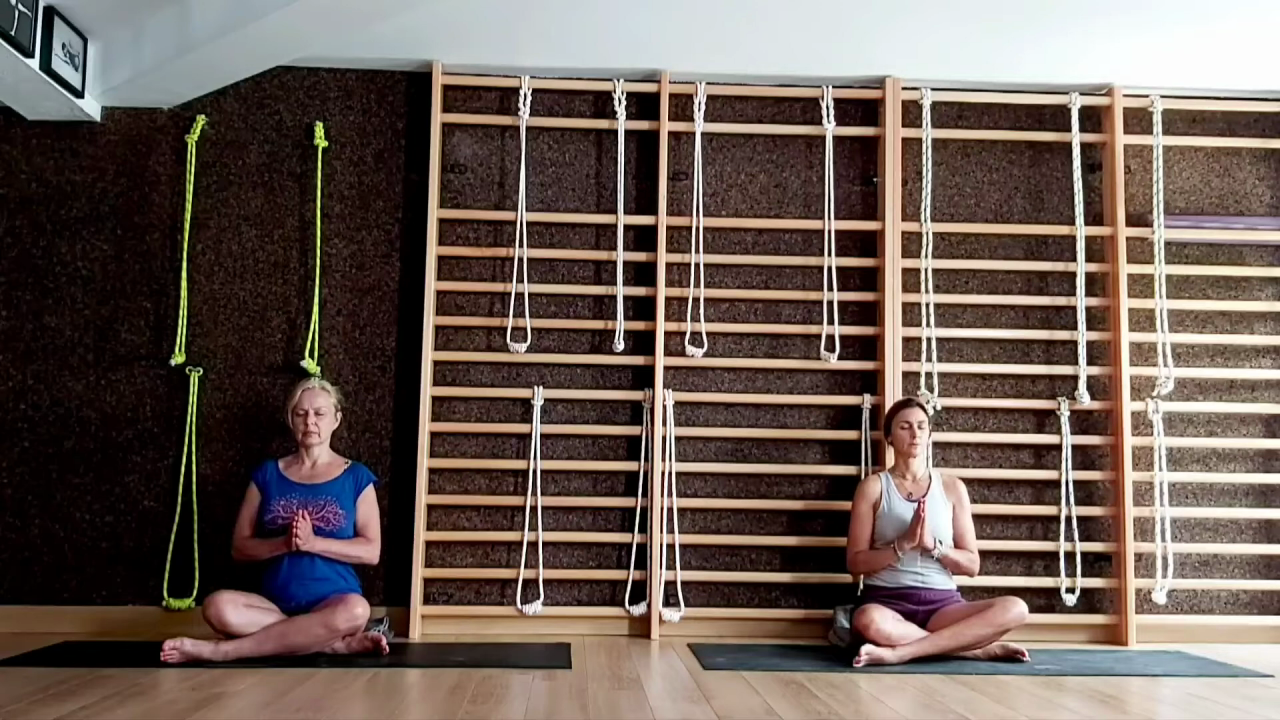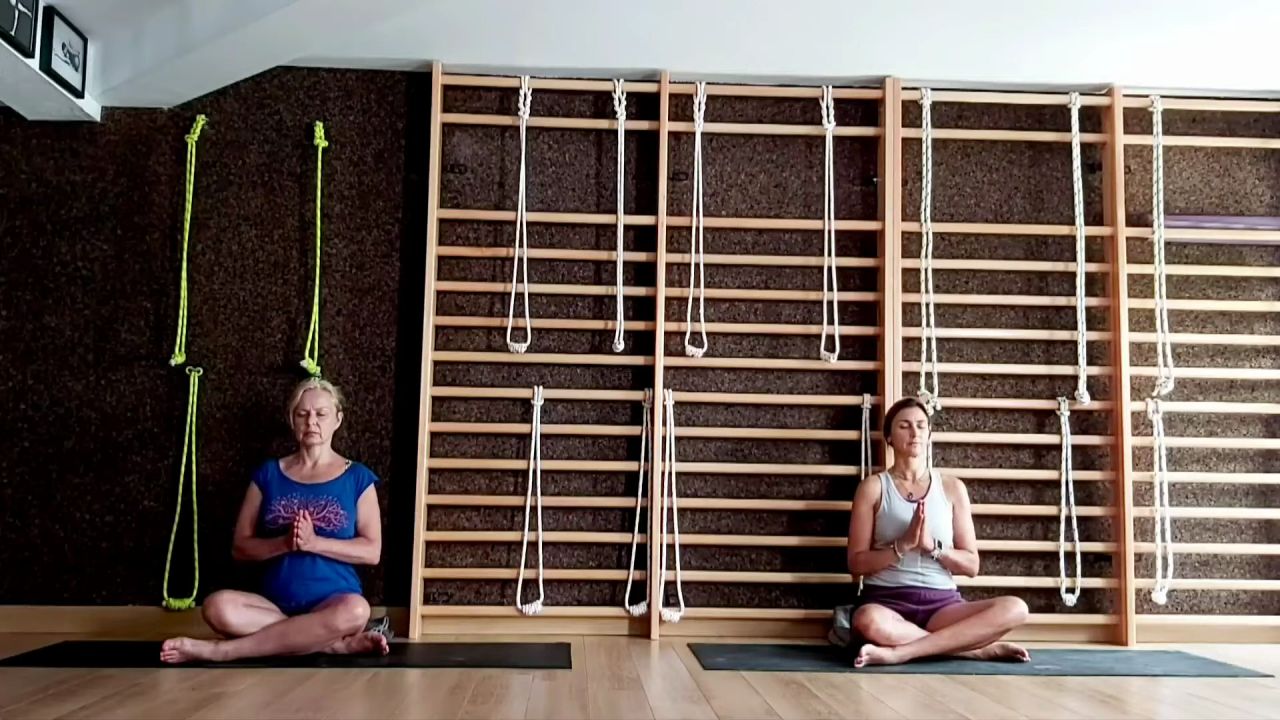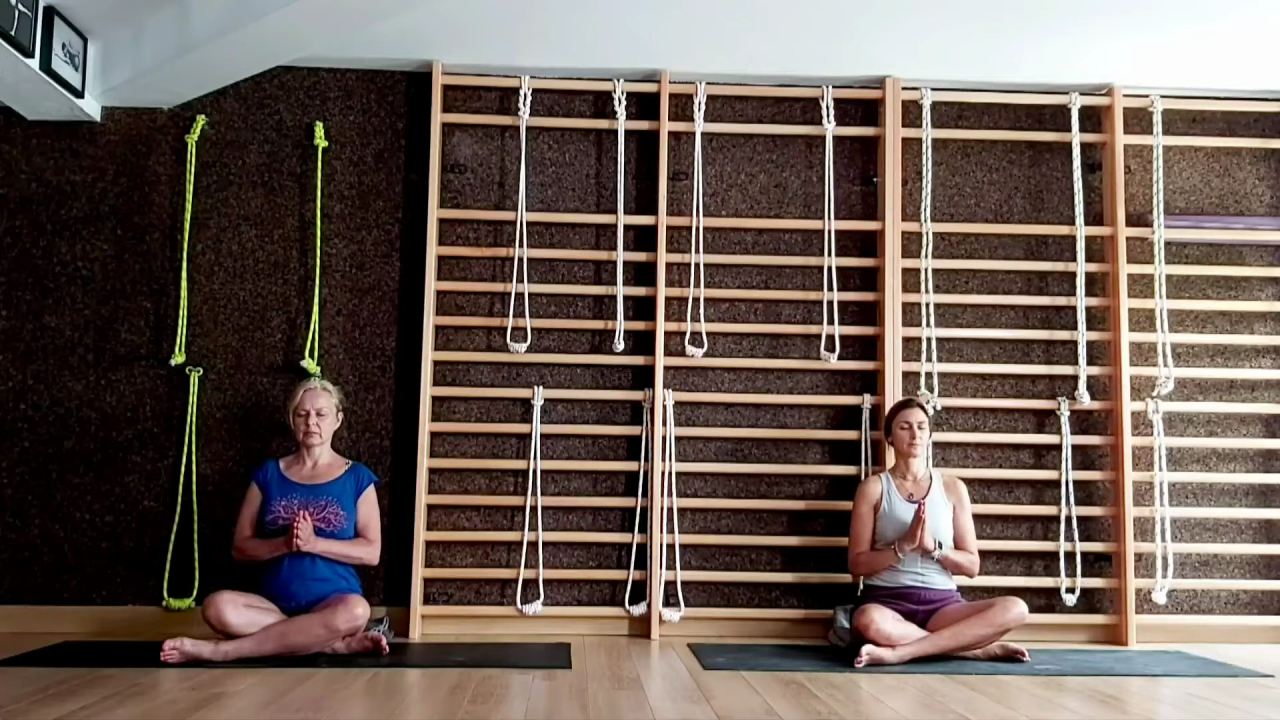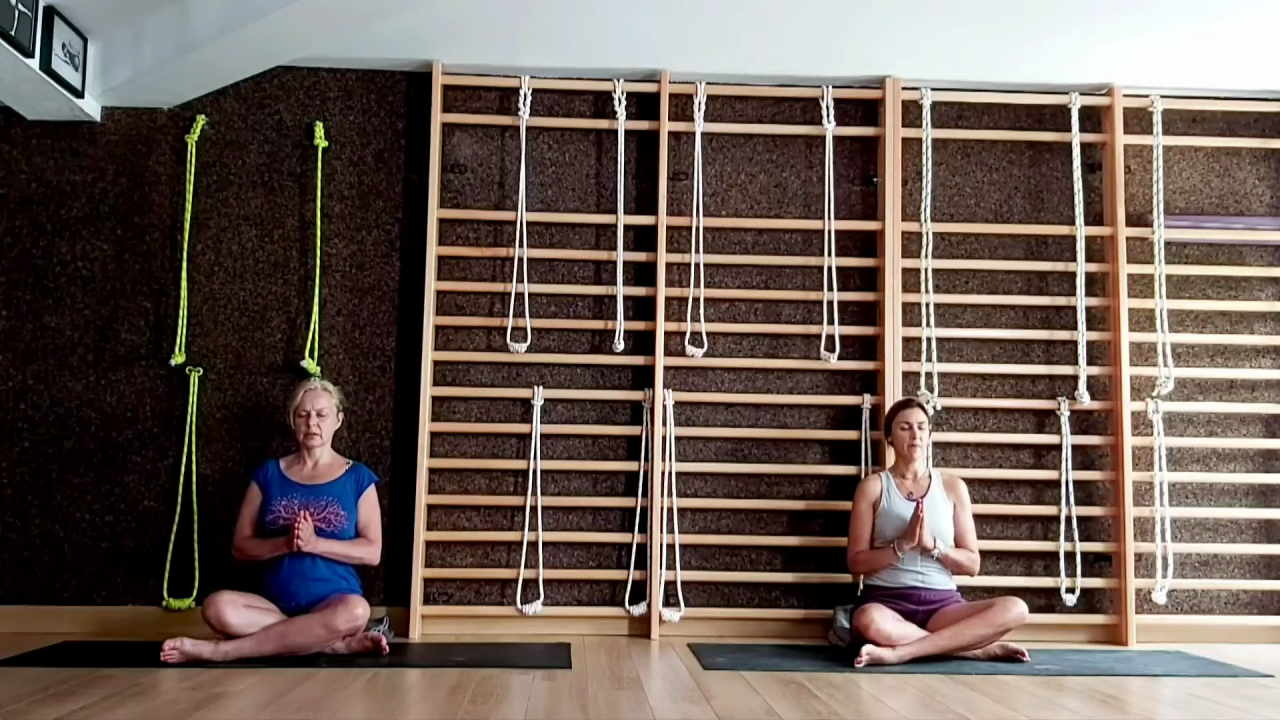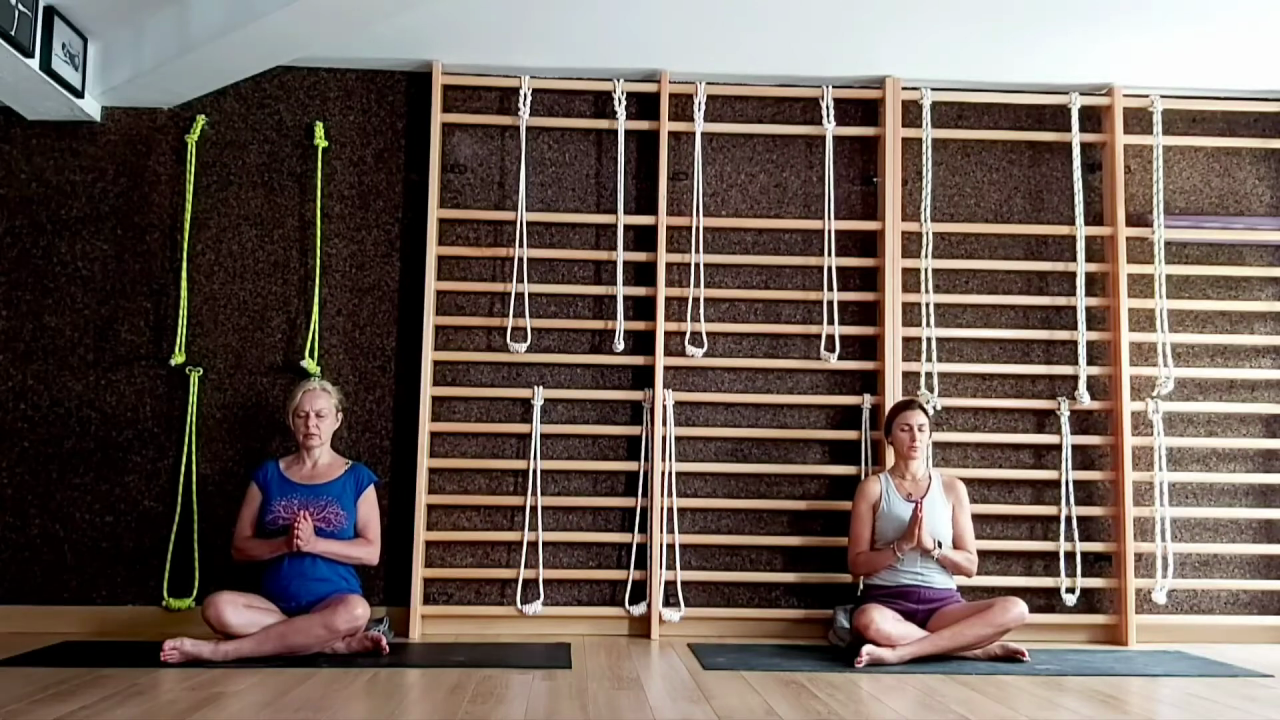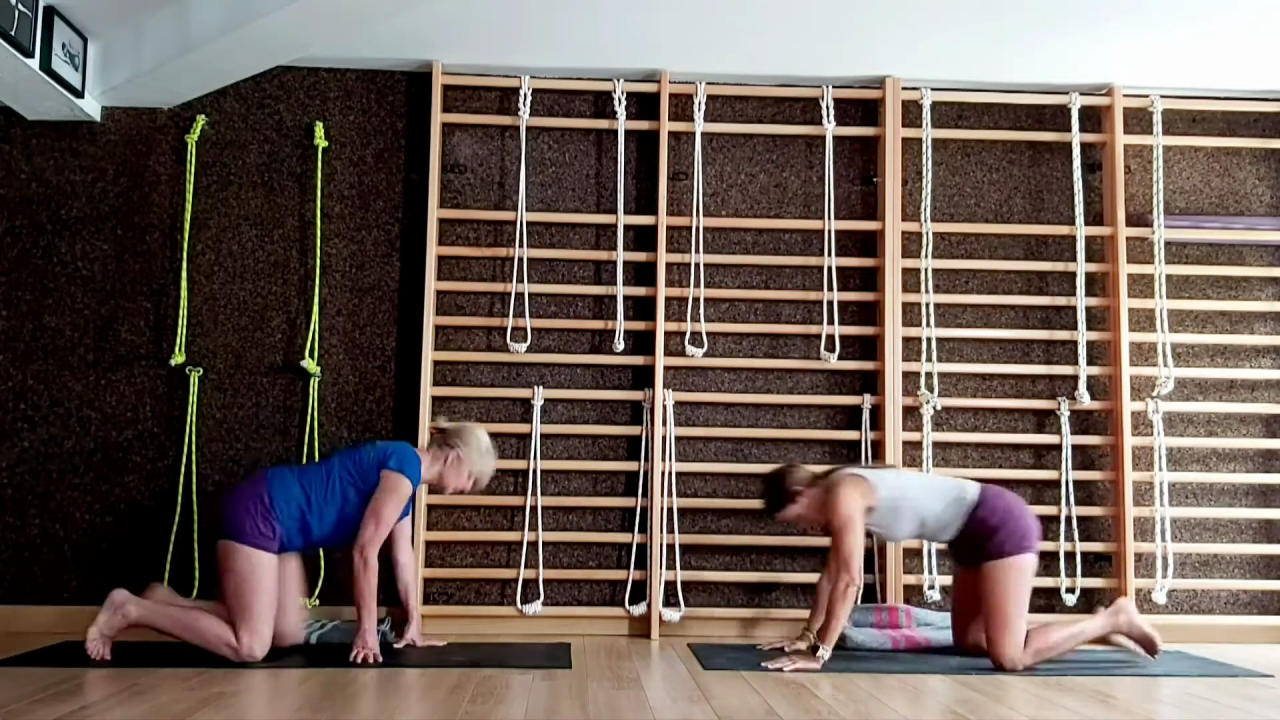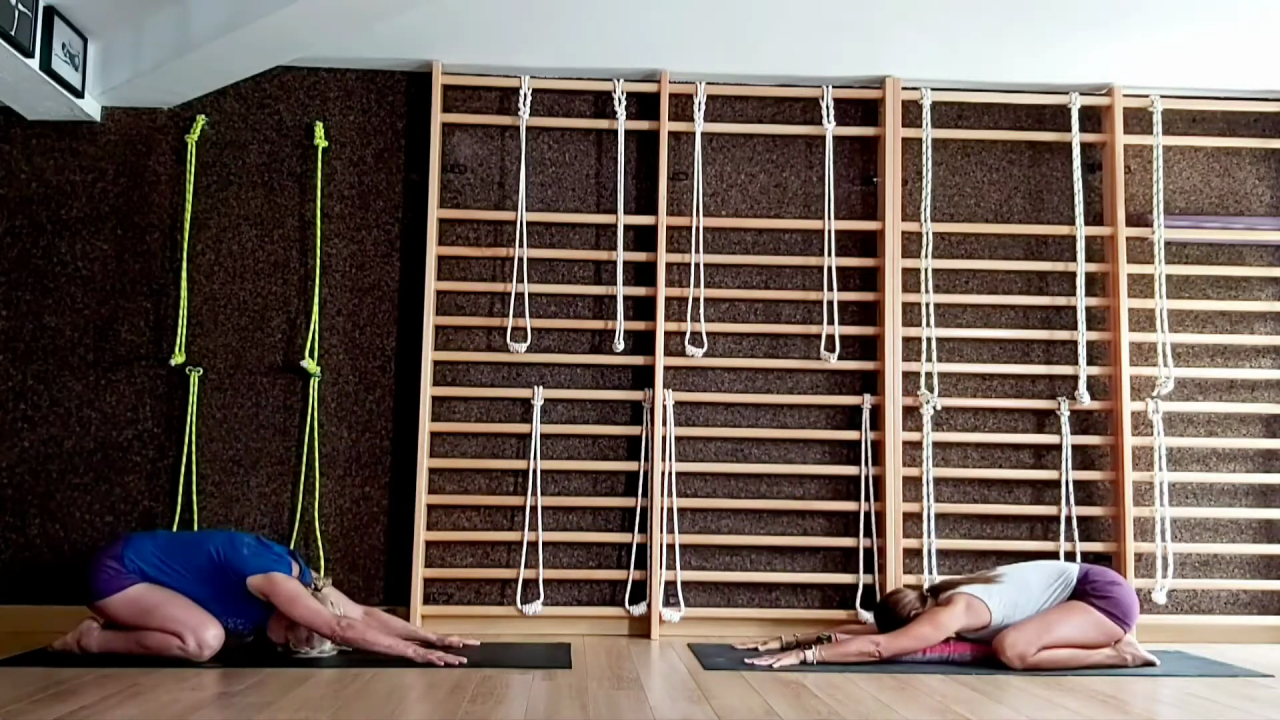
dt=0.3s
person 1, frame 1
left shoulder: (357, 477)
right shoulder: (267, 475)
left elbow: (371, 551)
right elbow: (240, 547)
left wrist: (313, 543)
right wrist: (284, 543)
left hip: (334, 601)
right hip: (274, 602)
left knee: (355, 610)
right knee: (218, 606)
left ankle: (223, 650)
right ankle: (335, 642)
person 1, frame 2
left shoulder: (357, 477)
right shoulder: (268, 474)
left elbow: (371, 551)
right elbow: (241, 547)
left wrist: (315, 543)
right wrist: (284, 543)
left hip: (334, 601)
right hip: (275, 602)
left knee: (355, 611)
right knee: (218, 607)
left ankle: (223, 650)
right ankle: (335, 642)
person 1, frame 3
left shoulder: (357, 478)
right shoulder: (268, 475)
left elbow: (371, 552)
right elbow: (241, 547)
left wrist: (314, 543)
right wrist: (284, 544)
left hip: (334, 602)
right hip: (274, 602)
left knee: (355, 611)
right knee: (218, 607)
left ankle: (222, 650)
right ankle: (337, 642)
person 1, frame 4
left shoulder: (358, 478)
right shoulder: (268, 474)
left elbow: (372, 552)
right elbow: (241, 546)
left wrist: (315, 544)
right wrist: (284, 544)
left hip: (333, 602)
right hip: (274, 602)
left knee: (355, 611)
right knee: (218, 607)
left ankle: (222, 650)
right ankle: (336, 642)
person 1, frame 5
left shoulder: (357, 478)
right shoulder: (268, 475)
left elbow: (371, 551)
right elbow: (240, 547)
left wrist: (313, 543)
right wrist: (285, 543)
left hip: (332, 602)
right hip: (274, 604)
left knee: (355, 611)
right knee: (218, 607)
left ankle: (219, 651)
right ankle: (338, 642)
person 1, frame 6
left shoulder: (398, 477)
right shoulder: (405, 465)
left elbow: (403, 556)
right elbow: (365, 552)
left wrist: (413, 623)
right wrist: (365, 633)
left hip: (278, 523)
right hip: (261, 511)
left knee: (289, 633)
right knee: (248, 648)
left ankle: (165, 603)
right ankle: (132, 610)
person 1, frame 7
left shoulder: (296, 575)
right shoulder: (271, 575)
left elbow: (364, 614)
right elbow: (342, 628)
left wrist: (432, 637)
right wrist: (415, 652)
left hip: (141, 563)
right hip: (118, 572)
left knee: (233, 631)
right knee: (204, 640)
left ankle: (125, 626)
right ankle: (93, 639)
person 2, frame 1
left shoulder: (952, 487)
right shoulder: (873, 486)
left elbow: (972, 565)
right elbow: (855, 562)
left wrist: (932, 545)
right wrist: (903, 544)
left hip: (942, 602)
right hip: (886, 600)
left knee: (1015, 609)
right knee: (870, 622)
left ankle: (900, 652)
right ankle: (980, 648)
person 2, frame 2
left shoulder: (952, 487)
right shoulder: (873, 487)
left elbow: (971, 565)
right elbow: (856, 563)
left wrist: (932, 546)
right wrist: (903, 545)
left hip: (942, 602)
right hip: (885, 599)
left knee: (1015, 609)
right knee: (869, 621)
left ankle: (900, 652)
right ankle: (979, 648)
person 2, frame 3
left shoulder: (953, 488)
right shoulder: (873, 487)
left elbow: (972, 566)
right elbow: (857, 564)
left wrist: (933, 546)
right wrist: (904, 546)
left hip: (941, 602)
right hip: (886, 600)
left knee: (1015, 609)
right knee: (869, 621)
left ankle: (899, 652)
right ankle: (979, 649)
person 2, frame 4
left shoulder: (953, 486)
right shoulder: (873, 486)
left elbow: (972, 564)
right elbow: (856, 562)
left wrist: (931, 545)
right wrist: (902, 544)
left hip: (941, 602)
right hip: (886, 600)
left knee: (1015, 609)
right knee: (870, 622)
left ankle: (900, 652)
right ankle: (981, 649)
person 2, frame 5
left shoulder: (952, 488)
right shoulder: (872, 488)
left elbow: (970, 565)
right elbow: (857, 563)
left wrist: (932, 546)
right wrist: (904, 545)
left hip: (942, 602)
right hip: (887, 601)
left knee: (1015, 608)
right knee: (870, 622)
left ankle: (897, 653)
right ankle: (982, 649)
person 2, frame 6
left shoulder: (841, 492)
right shoulder: (834, 491)
left elbow: (848, 579)
right elbow: (833, 572)
left wrist: (820, 651)
right wrist: (809, 634)
left hip: (1000, 521)
right hip: (973, 529)
left knee: (1010, 657)
right knee: (968, 640)
left ankle: (1115, 617)
person 2, frame 7
left shoulder: (953, 611)
right shoulder: (934, 603)
left elbow: (879, 647)
right elbow: (867, 631)
left wrist: (803, 654)
right wrist: (796, 641)
left hip: (1106, 594)
right hip: (1081, 588)
left knee: (1013, 649)
left ankle: (1119, 652)
right ankle: (1108, 640)
